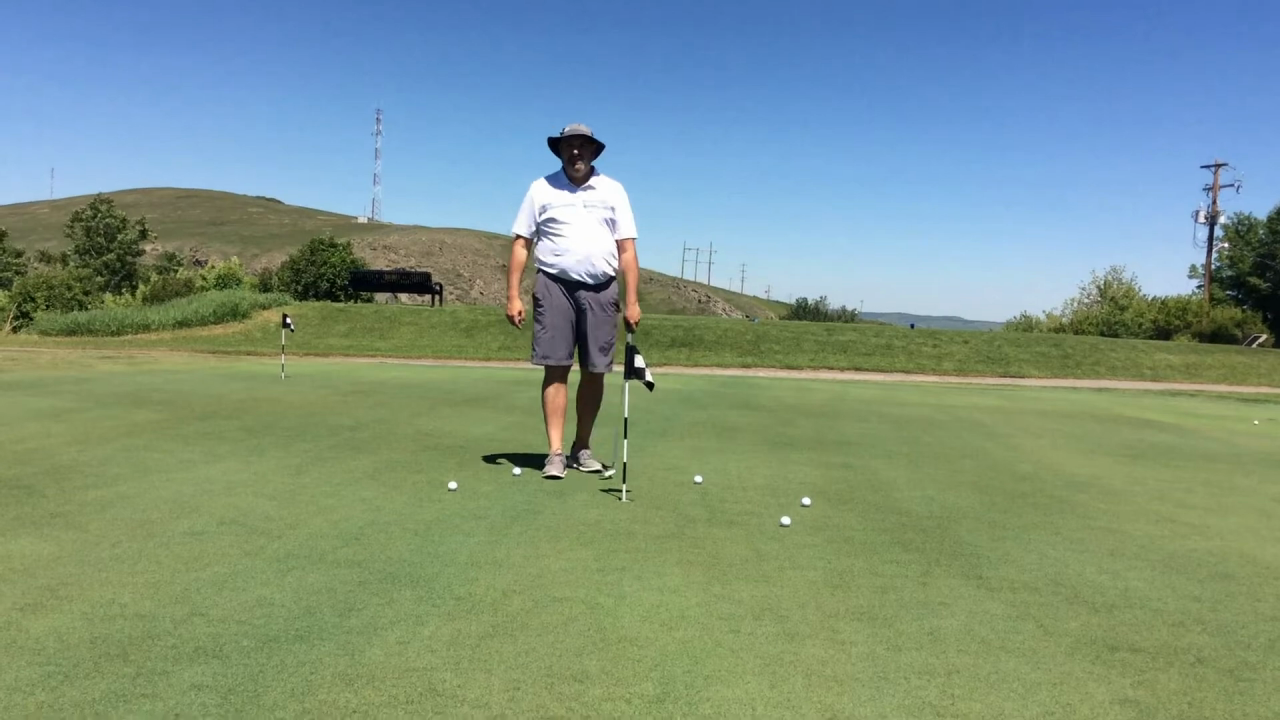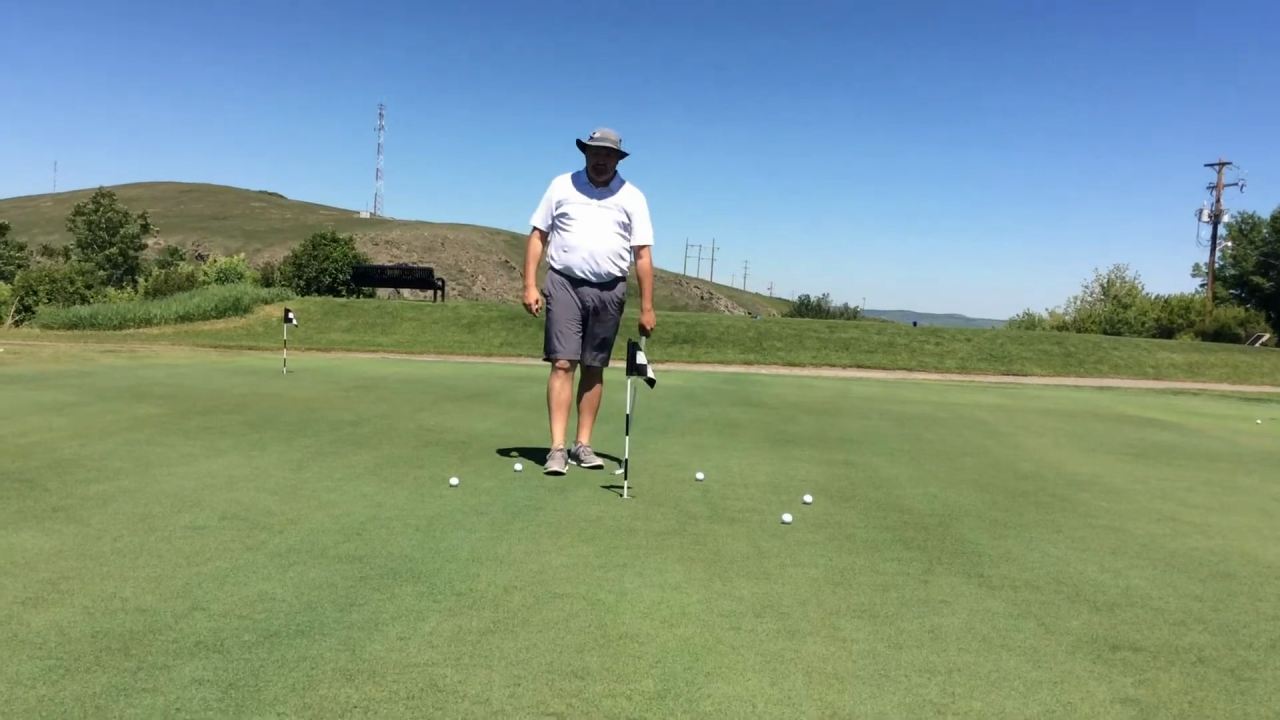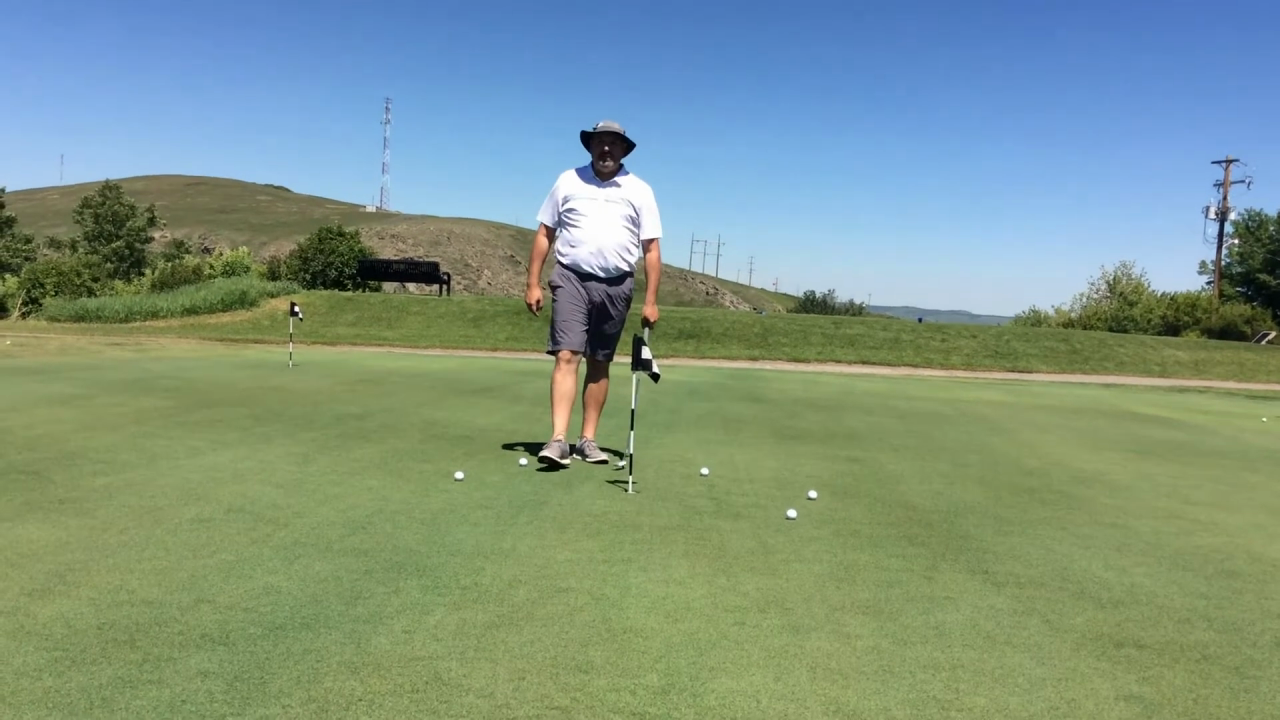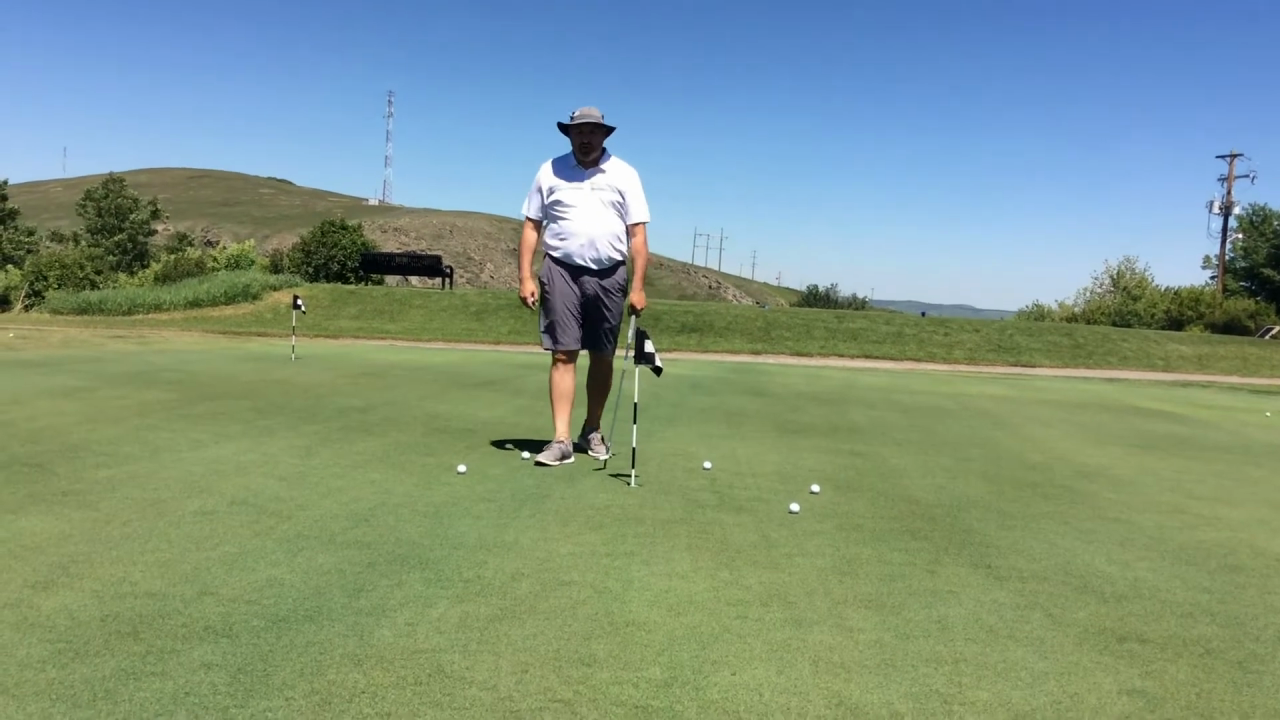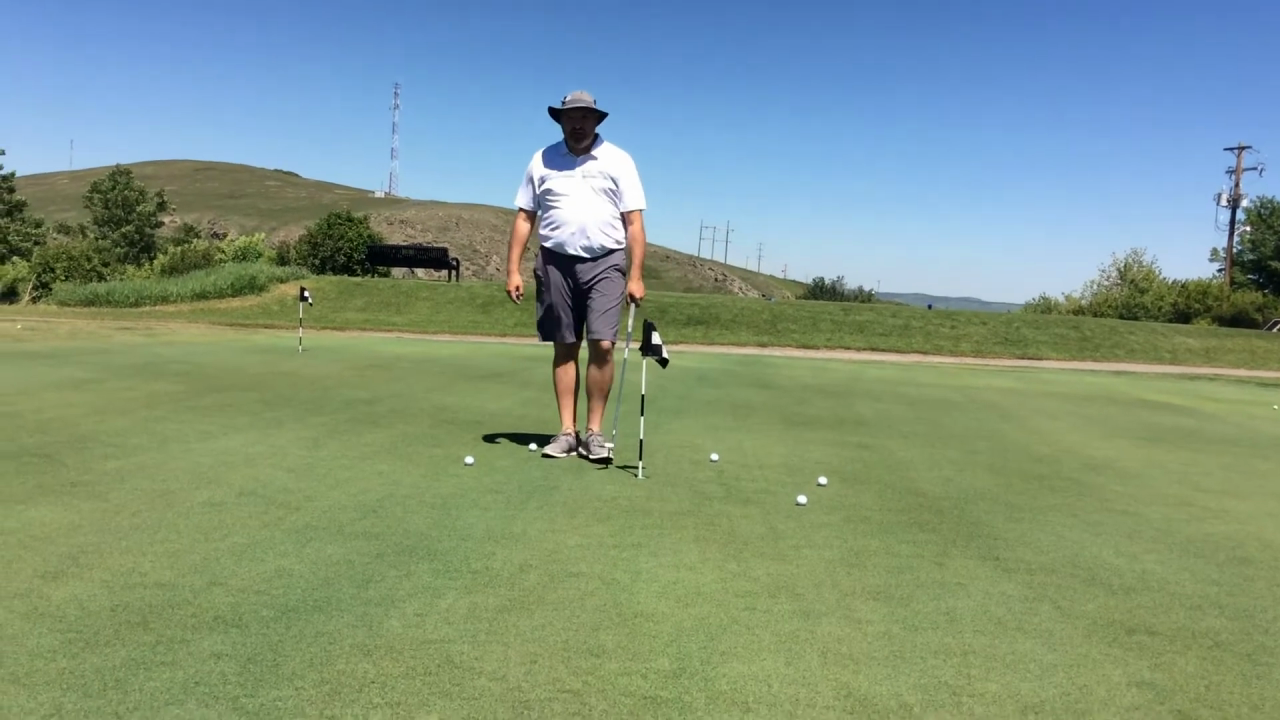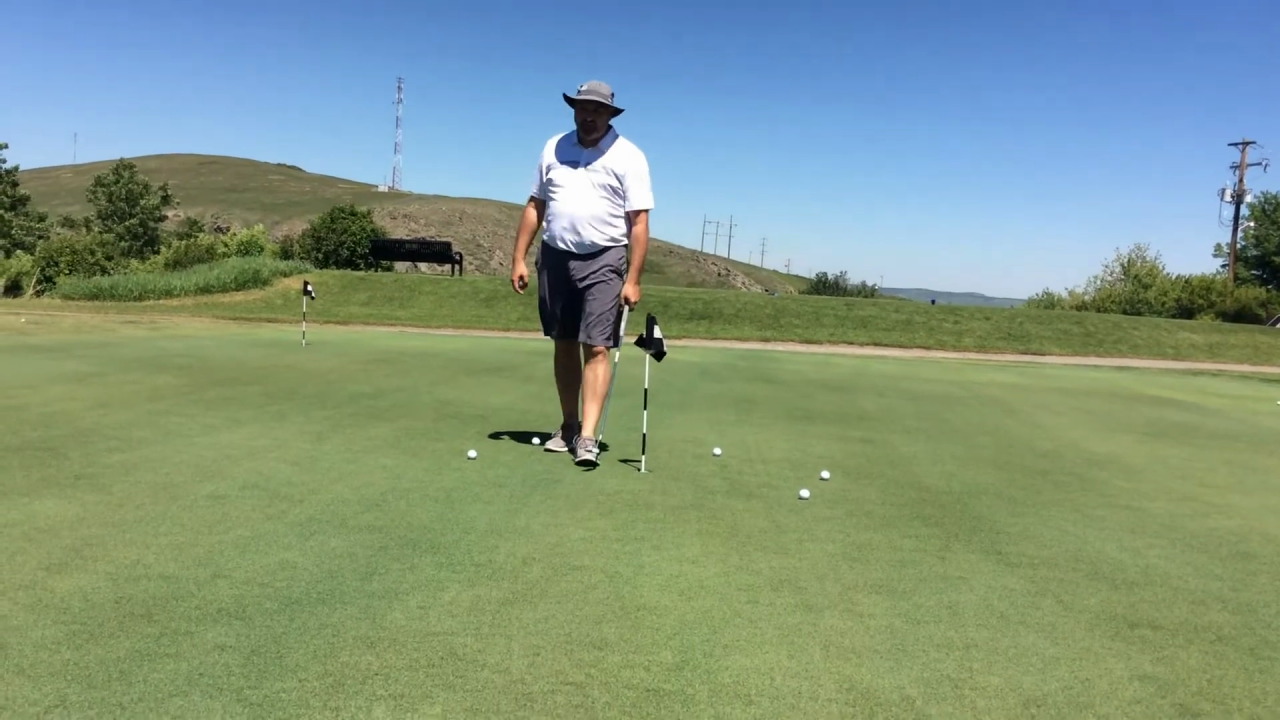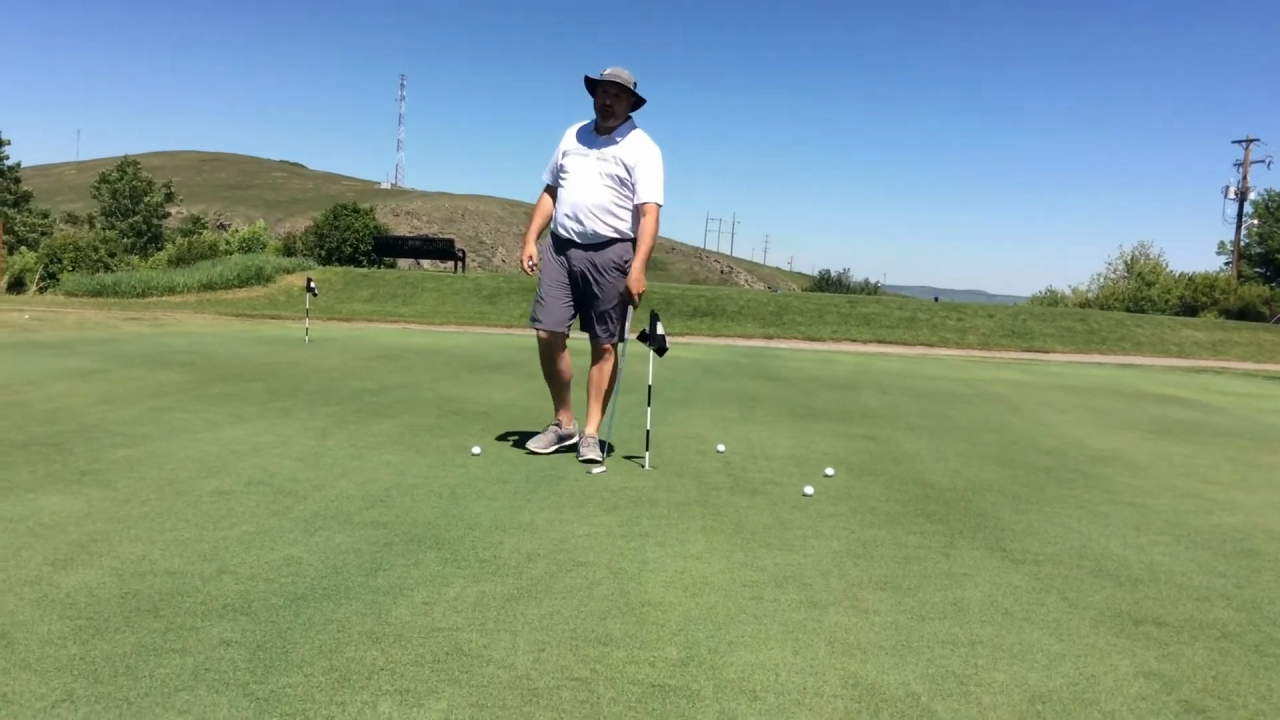
dt=0.5s
person 1, frame 1
left shoulder: (613, 191)
right shoulder: (541, 189)
left elbow: (626, 248)
right elbow: (521, 244)
left wrist: (632, 300)
right wrist: (513, 296)
left hip: (601, 290)
right hip: (556, 287)
left knee: (595, 372)
right knee: (556, 370)
left ankle: (581, 447)
right ankle: (555, 452)
person 1, frame 2
left shoulder: (632, 197)
right shoulder: (561, 186)
left elbow: (642, 254)
right elbow: (537, 236)
left wrist: (647, 307)
right wrist: (530, 285)
left hip: (609, 290)
right hip: (564, 284)
left knee: (593, 368)
right knee: (562, 364)
left ankle: (582, 444)
right ankle: (558, 447)
person 1, frame 3
left shoulder: (640, 191)
right shoulder: (567, 182)
left elbow: (651, 248)
right elbow: (544, 234)
left wrist: (651, 300)
right wrist: (533, 283)
left hip: (616, 285)
right hip: (572, 279)
left knee: (599, 364)
right knee: (566, 356)
left ankle: (587, 439)
right ankle: (558, 439)
person 1, frame 4
left shoulder: (624, 174)
right shoulder: (550, 171)
left elbow: (637, 233)
right elbow: (531, 226)
left wrist: (638, 286)
right wrist: (526, 276)
left hip: (609, 275)
right hip: (562, 272)
left knee: (602, 357)
right knee: (563, 355)
left ankle: (592, 430)
right ankle: (561, 440)
person 1, frame 5
left shoulder: (619, 160)
right shoulder: (542, 160)
left elbow: (634, 222)
right elbow: (525, 217)
left wrist: (636, 275)
right wrist: (513, 269)
left hip: (605, 264)
right hip: (556, 263)
left knee: (602, 346)
right knee: (564, 349)
left ankle: (594, 433)
right ankle: (568, 432)
person 1, frame 6
left shoulder: (628, 156)
right shoulder: (554, 148)
left elbow: (639, 222)
right elbow: (535, 206)
left wrist: (633, 279)
right wrist: (519, 258)
left hip: (603, 262)
right hip: (555, 258)
left knee: (597, 348)
right knee: (564, 345)
left ankle: (587, 438)
right ankle: (569, 424)
person 1, frame 7
left shoulder: (642, 148)
right shoulder: (572, 136)
left elbow: (649, 212)
right elbow: (550, 193)
left wrist: (638, 269)
right wrist: (530, 240)
left hip: (610, 253)
right hip: (560, 248)
left knee: (604, 345)
right knee: (548, 335)
left ankle: (590, 433)
right ankle: (563, 423)
